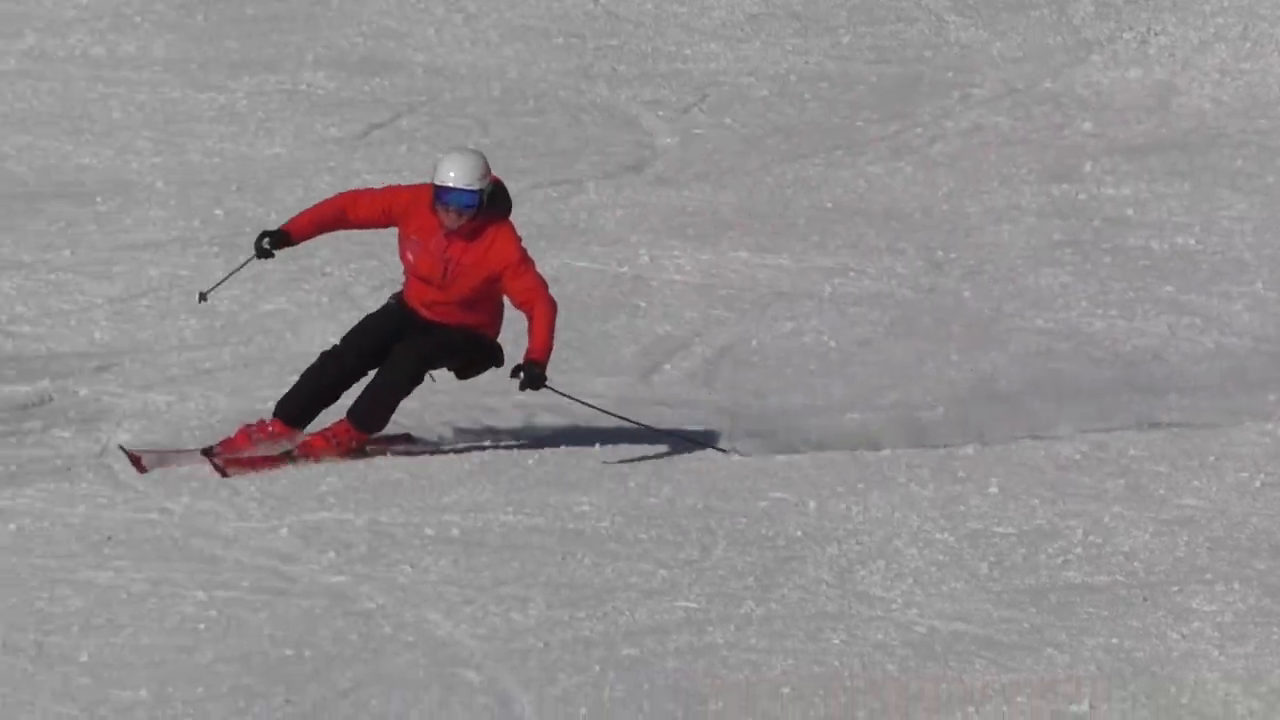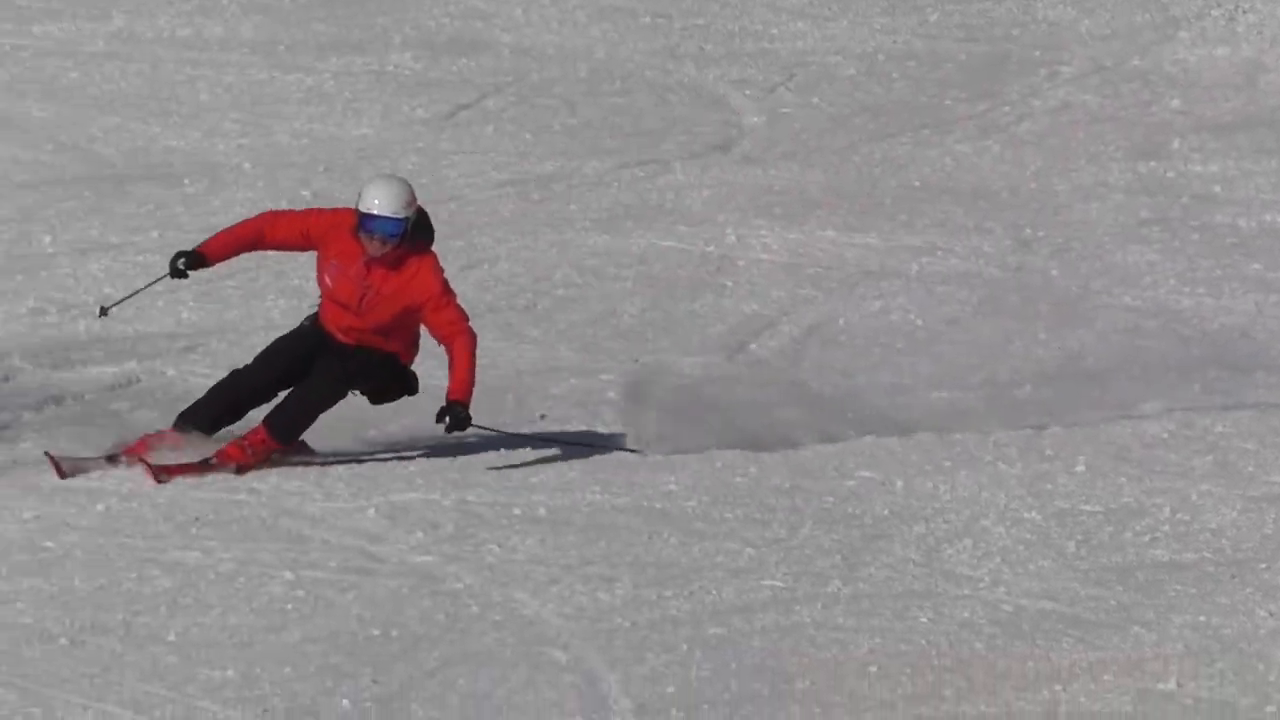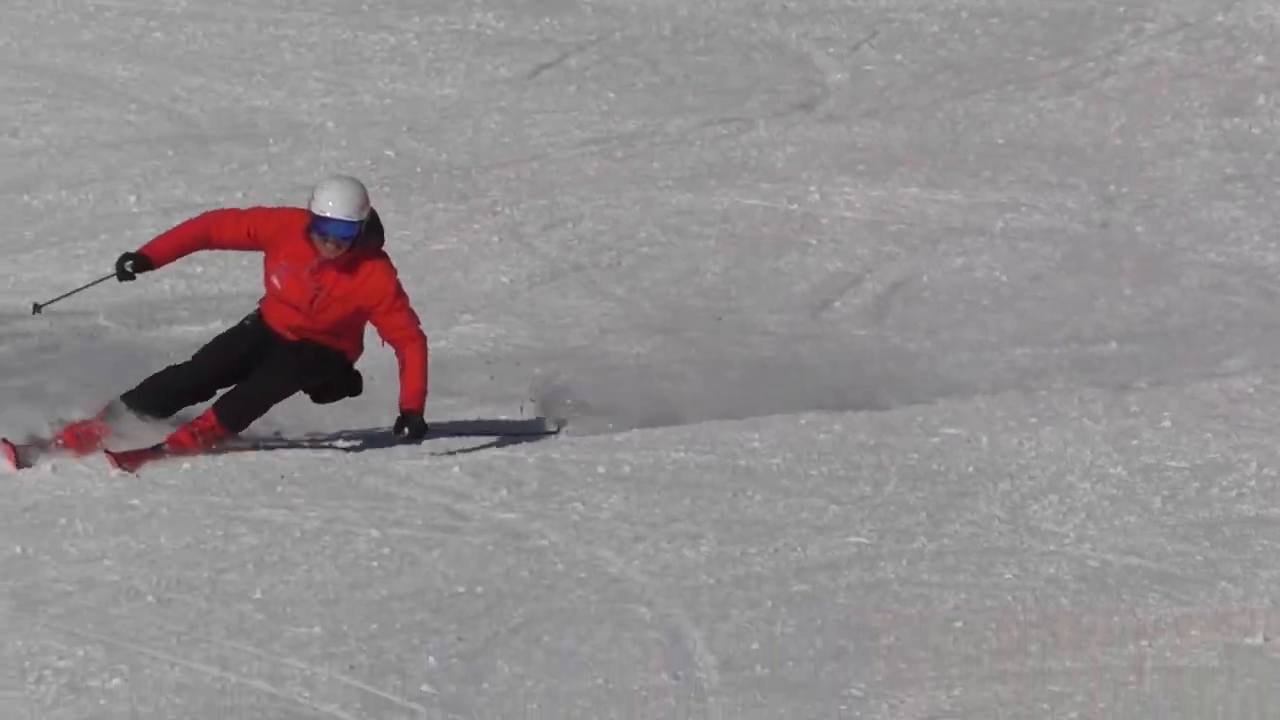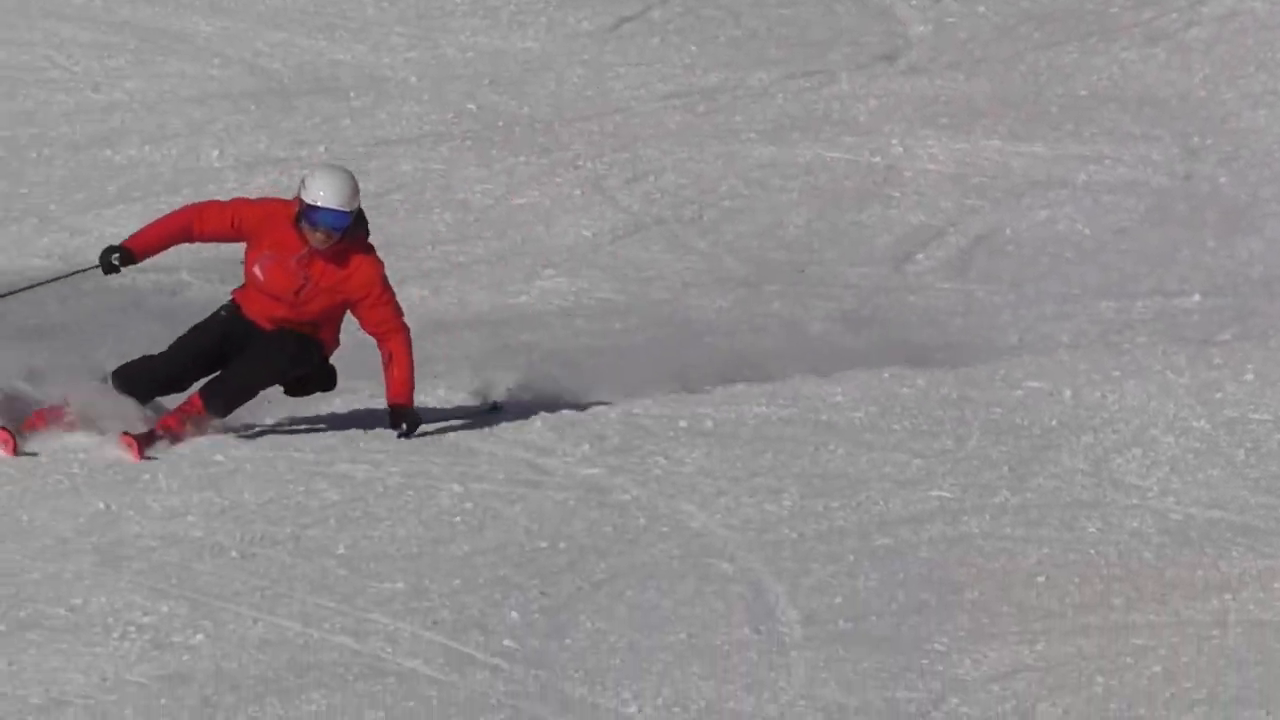
dt=0.1s
person 1, frame 1
left shoulder: (501, 244)
right shoulder: (415, 203)
left elbow: (539, 302)
right elbow: (351, 205)
left wrist: (536, 360)
right wrist: (287, 234)
left hip: (465, 333)
right hip: (413, 309)
left knee: (411, 355)
right knee: (345, 358)
left ankle: (349, 431)
right ankle: (275, 427)
person 1, frame 2
left shoulder: (422, 273)
right shoulder: (335, 226)
left elbow: (459, 334)
right elbow: (270, 227)
left wrist: (458, 400)
right wrist: (202, 255)
left hip: (380, 357)
right hip: (327, 331)
left knee: (331, 375)
right knee: (256, 378)
left ankle: (265, 442)
right ankle: (177, 436)
person 1, frame 3
left shoulder: (374, 277)
right shoulder: (284, 226)
left elbow: (410, 339)
right elbow: (216, 227)
left wrist: (412, 409)
right wrist: (149, 256)
left hip: (321, 355)
right hip: (268, 328)
left knee: (293, 365)
right knee: (198, 375)
left ankle: (207, 428)
right ankle: (106, 424)
person 1, frame 4
left shoulder: (360, 267)
right shoulder: (270, 216)
left elbow: (393, 332)
right elbow: (199, 218)
left wrist: (400, 403)
right wrist: (131, 249)
left hip: (299, 343)
right hip: (246, 318)
left knee: (281, 354)
right knee: (176, 363)
left ankle: (191, 415)
